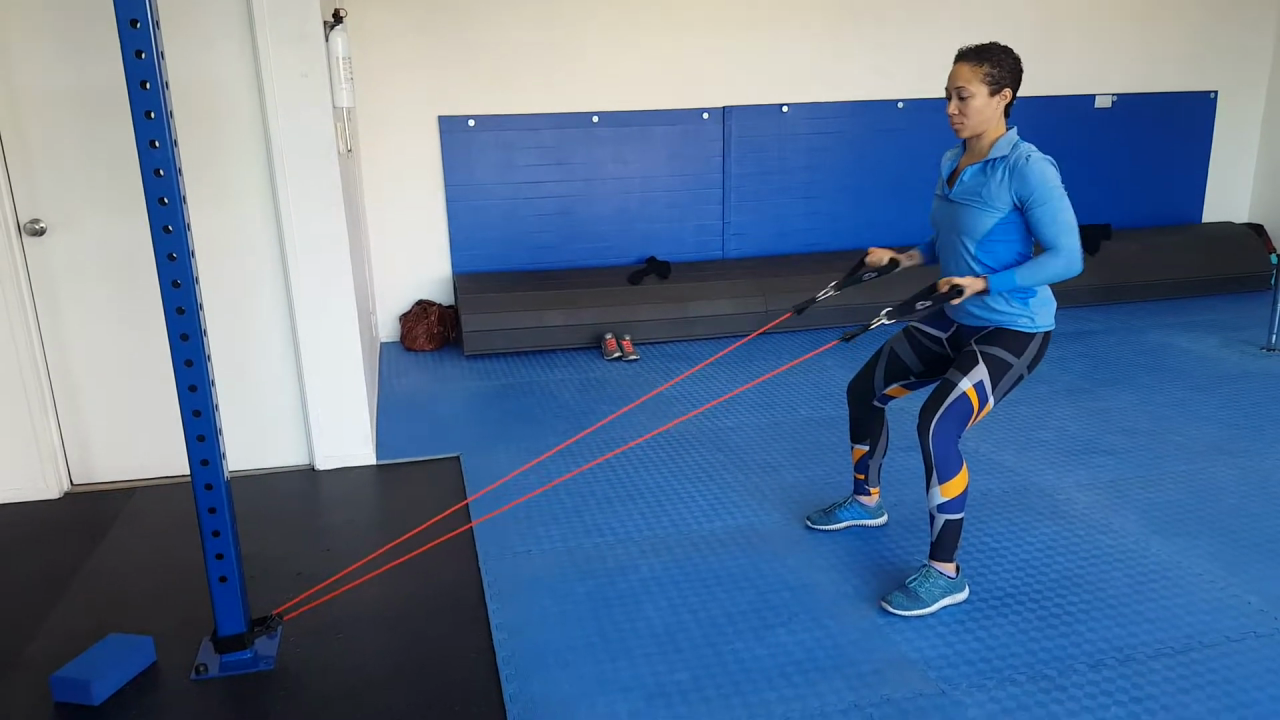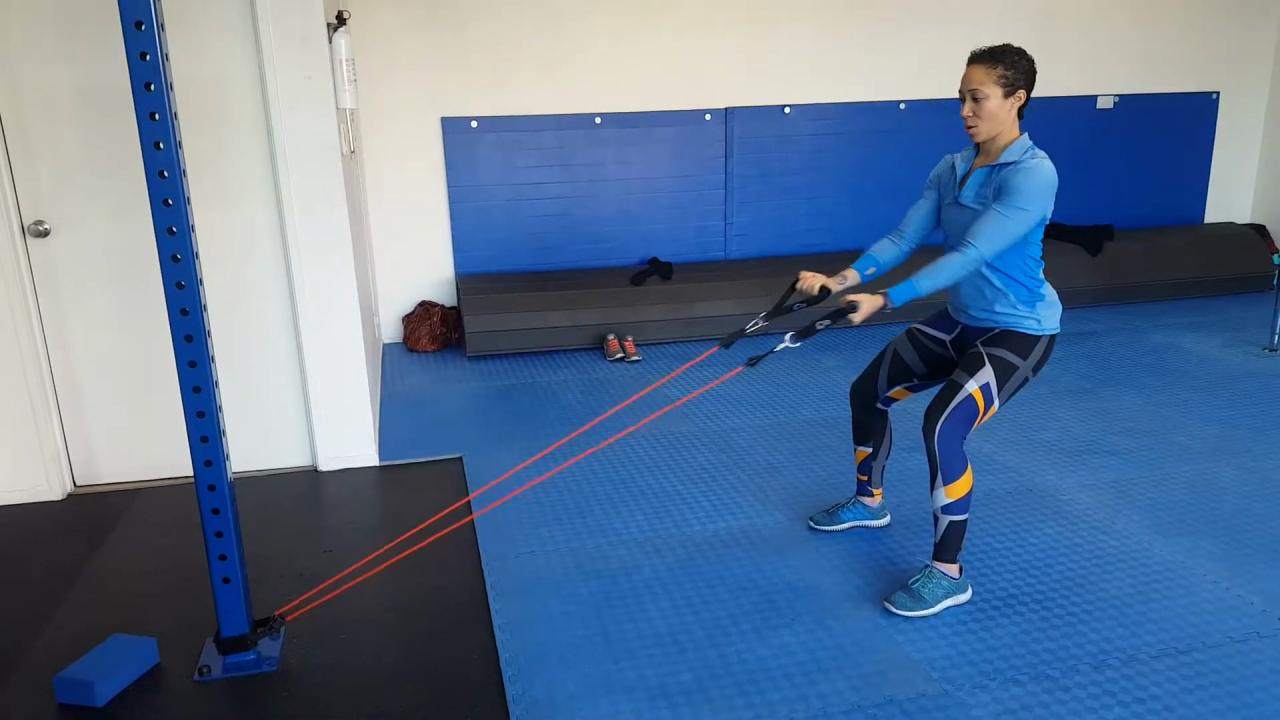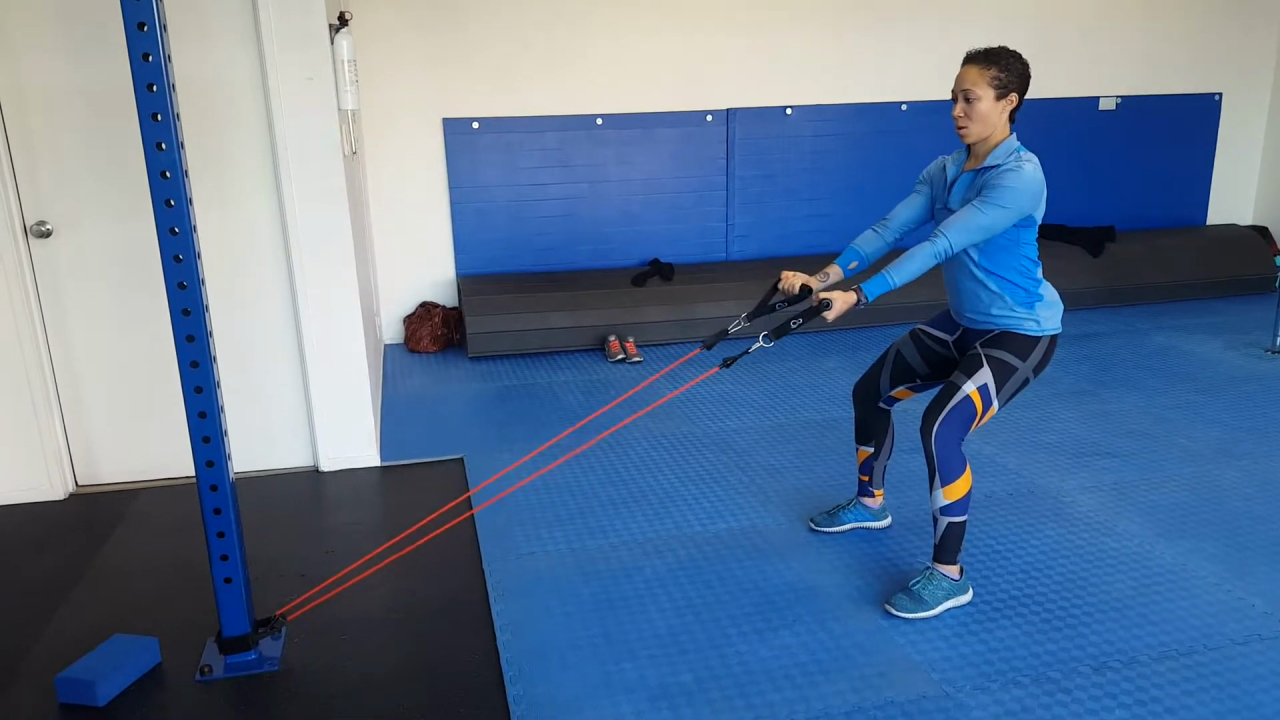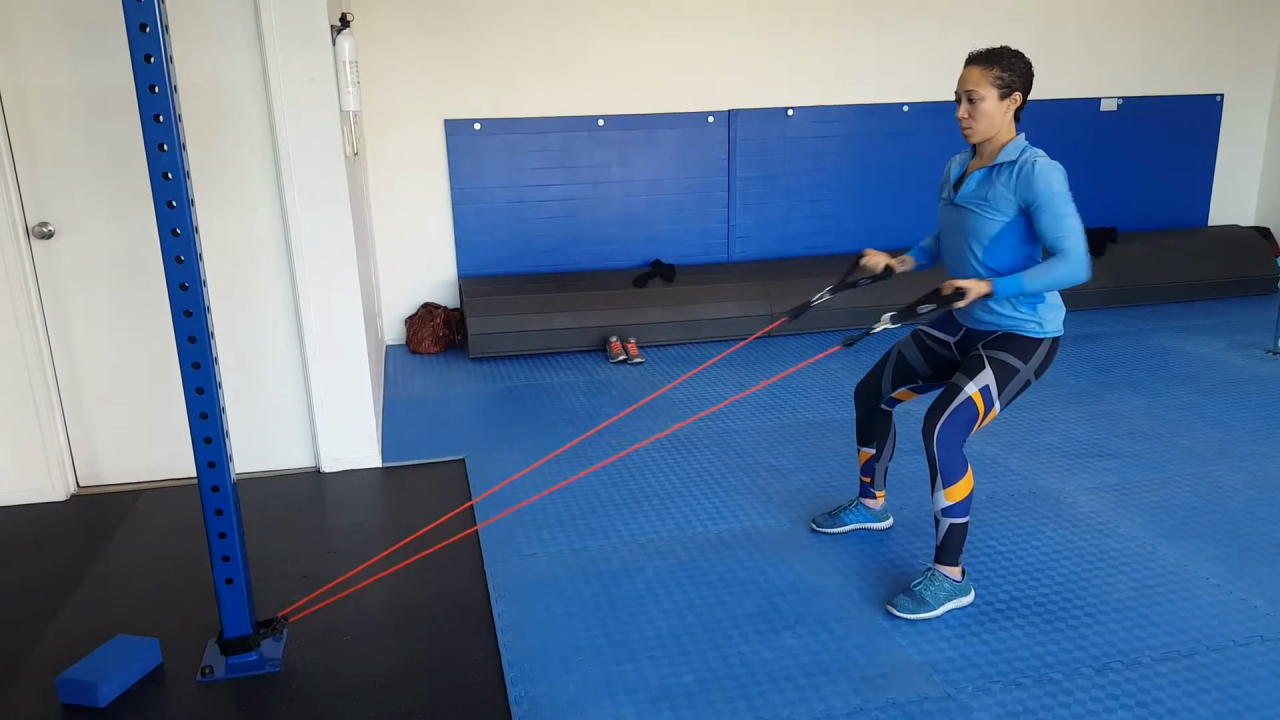
dt=0.5s
person 1, frame 1
left shoulder: (1029, 169)
right shoulder: (950, 164)
left elbow: (1066, 258)
left wrist: (986, 284)
right wrist: (907, 257)
left hip: (1013, 328)
right hip: (956, 319)
left knee: (936, 424)
right knee: (864, 389)
left ankle: (945, 572)
right ankle: (866, 501)
person 1, frame 2
left shoulder: (1033, 174)
right shoulder: (951, 169)
left elbow: (971, 257)
right elbow: (904, 237)
left wrist: (885, 299)
right wrist: (841, 280)
left hip: (1018, 330)
right hip: (960, 320)
left knee: (942, 426)
right knee: (867, 392)
left ankle: (948, 573)
right ankle: (868, 501)
person 1, frame 3
left shoulder: (1018, 177)
right shoulder: (944, 170)
left elbow: (940, 247)
right elbow: (888, 230)
left wrist: (857, 295)
right wrist: (823, 278)
left hip: (1020, 331)
right hip: (962, 321)
left knee: (940, 427)
right knee: (870, 392)
left ankle: (949, 575)
right ankle: (870, 503)
person 1, frame 4
left shoulder: (1037, 174)
right shoulder: (956, 169)
left elbow: (1073, 264)
left wrist: (991, 287)
right wrist: (898, 263)
left hip: (1022, 332)
right hip: (964, 323)
left knee: (942, 428)
right knee: (872, 392)
left ankle: (950, 575)
right ankle: (871, 503)
